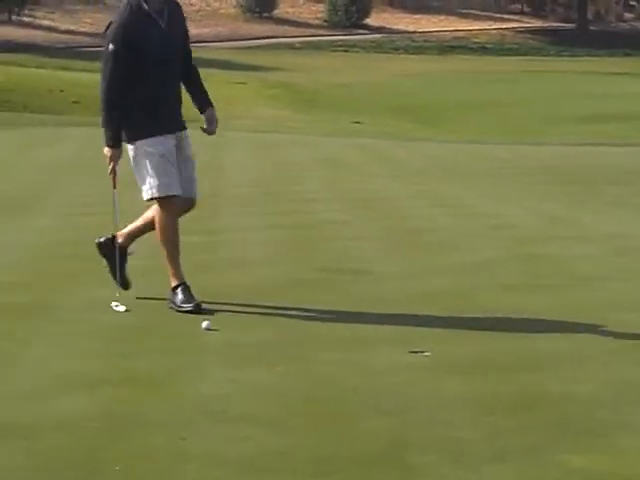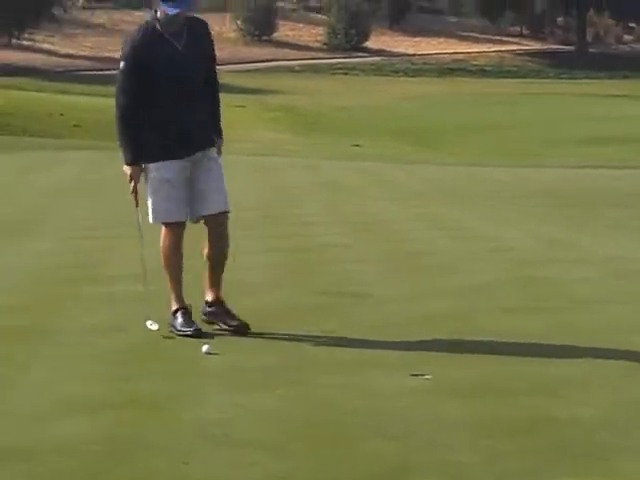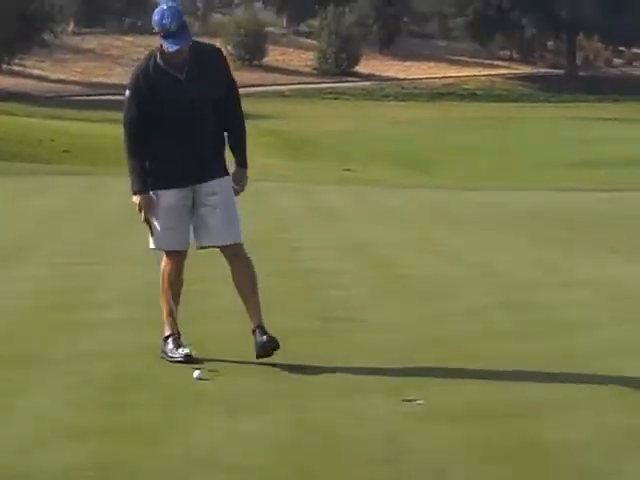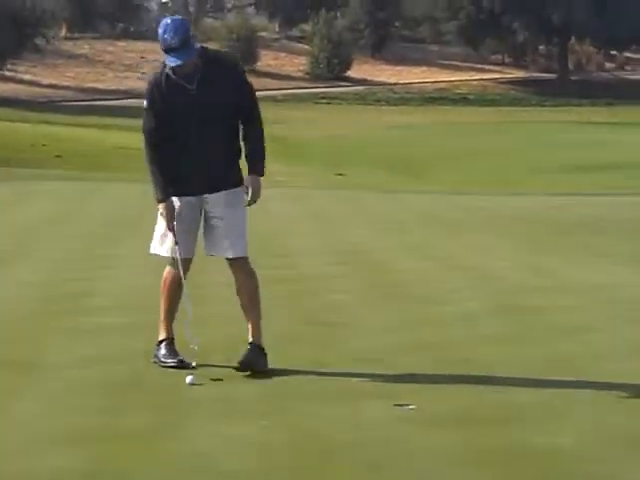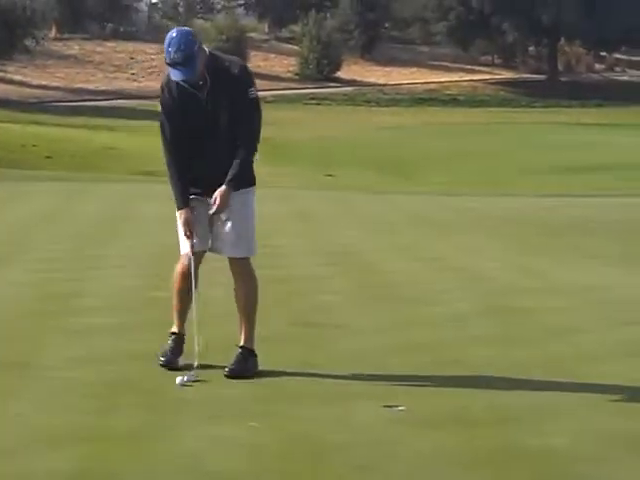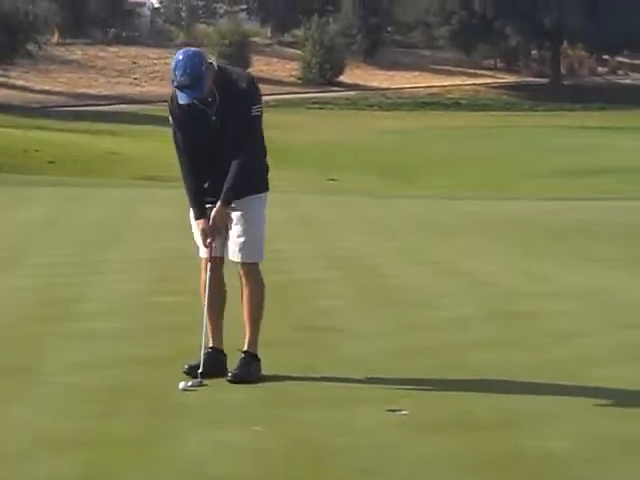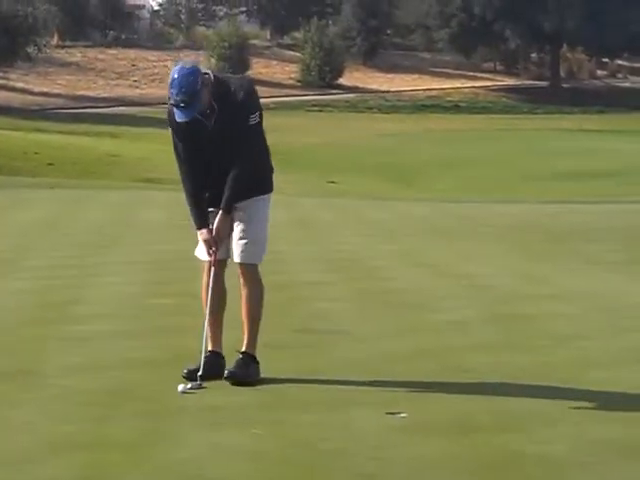
dt=0.2s
person 1, frame 1
right shoulder: (124, 26)
right elbow: (111, 88)
left wrist: (205, 105)
right wrist: (112, 141)
left hip: (174, 125)
right hip: (144, 130)
left knee: (183, 203)
right knee: (167, 202)
left ankle: (117, 243)
right ankle: (177, 284)
person 1, frame 2
left shoulder: (200, 31)
right shoulder: (138, 47)
right elbow: (126, 107)
left wrist: (215, 132)
right wrist: (131, 159)
left hip: (200, 146)
right hip: (160, 153)
left knee: (219, 221)
right knee: (173, 226)
left ankle: (214, 301)
right ankle: (178, 309)
person 1, frame 3
left shoulder: (213, 59)
right shoulder: (144, 76)
left elbow: (232, 112)
right elbow: (134, 135)
left wrist: (240, 163)
right wrist: (139, 188)
left hip: (214, 174)
right hip: (166, 181)
left knee: (233, 249)
right knee: (174, 255)
left ankle: (259, 328)
right ankle: (170, 335)
person 1, frame 4
left shoulder: (227, 69)
right shoulder: (158, 85)
left elbow: (251, 121)
right elbow: (154, 144)
left wrist: (256, 171)
right wrist: (162, 196)
left hip: (225, 185)
right hip: (180, 188)
left knee: (238, 260)
right knee: (177, 262)
left ankle: (256, 345)
right ankle: (164, 341)
person 1, frame 5
left shoulder: (236, 74)
right shoulder: (170, 89)
left elbow: (249, 136)
right elbow: (173, 149)
left wrist: (229, 186)
right wrist: (181, 202)
left hip: (233, 184)
right hip: (192, 187)
left knee: (239, 261)
right knee: (189, 259)
left ankle: (247, 349)
right ankle: (177, 335)
person 1, frame 6
left shoulder: (243, 88)
right shoulder: (179, 102)
left elbow: (246, 152)
right elbow: (187, 160)
left wrist: (224, 204)
right wrist: (199, 211)
left hip: (246, 189)
right hip: (206, 191)
left knee: (247, 266)
right knee: (210, 264)
left ankle: (250, 354)
right ankle: (215, 351)
person 1, frame 7
left shoulder: (242, 95)
right shoulder: (178, 111)
left elbow: (245, 160)
right elbow: (188, 169)
left wrist: (226, 213)
right wrist: (201, 222)
left hip: (248, 191)
right hip: (209, 195)
left knee: (247, 267)
right knee: (211, 267)
left ankle: (248, 356)
right ankle: (213, 353)
